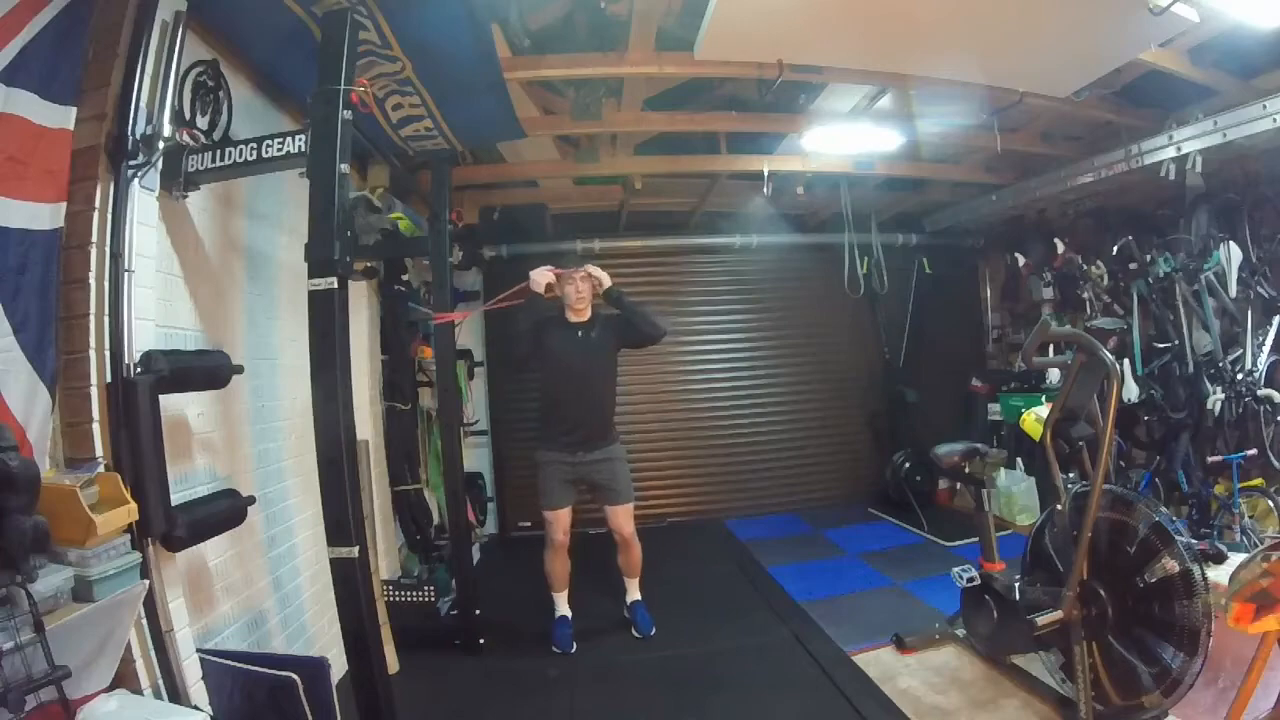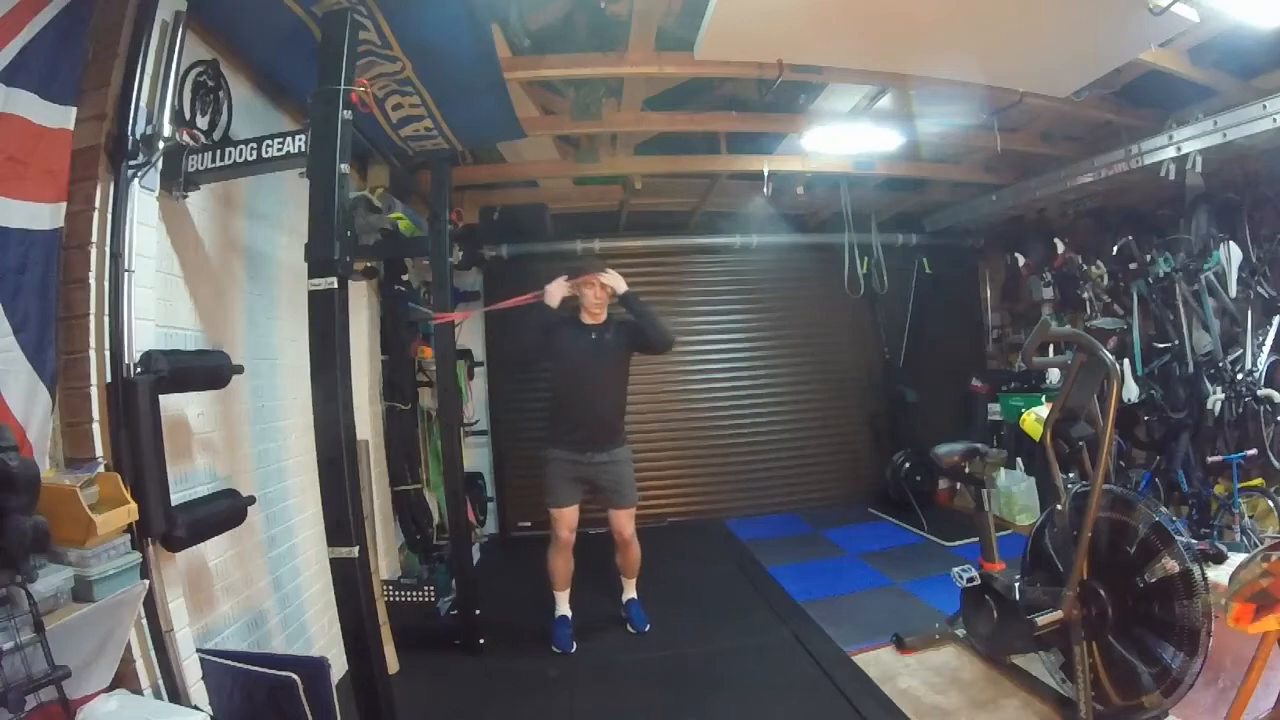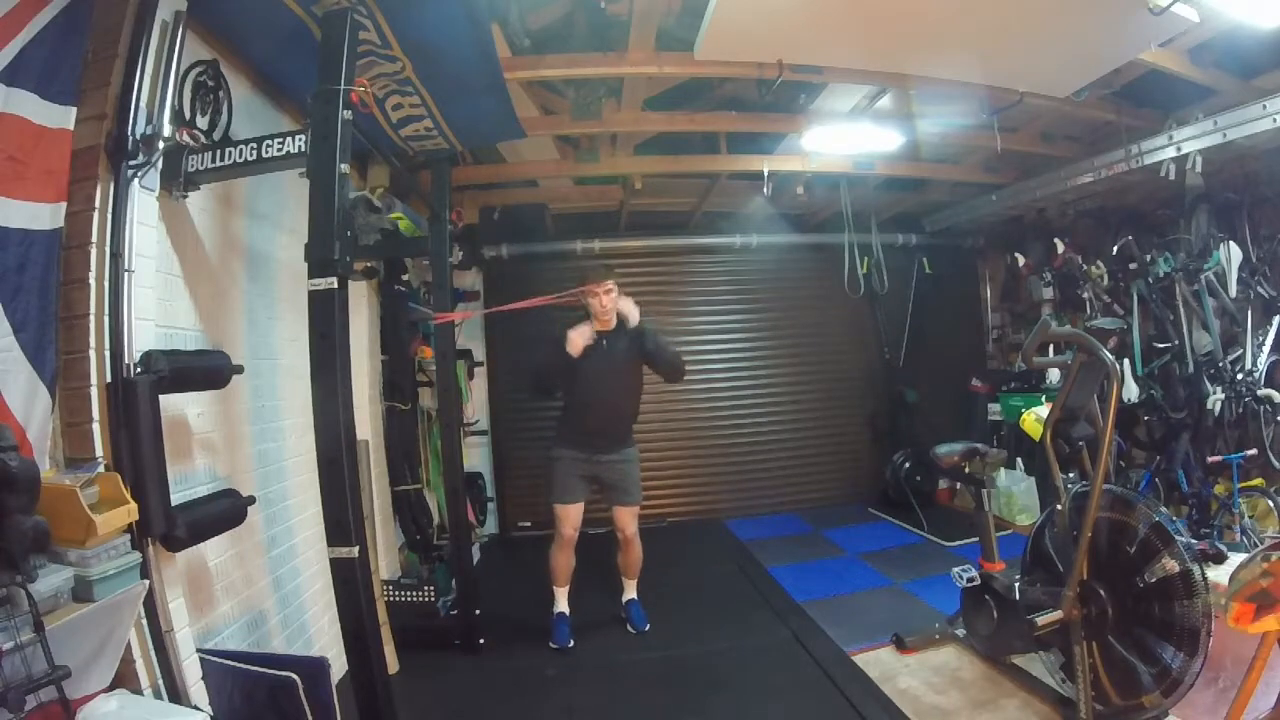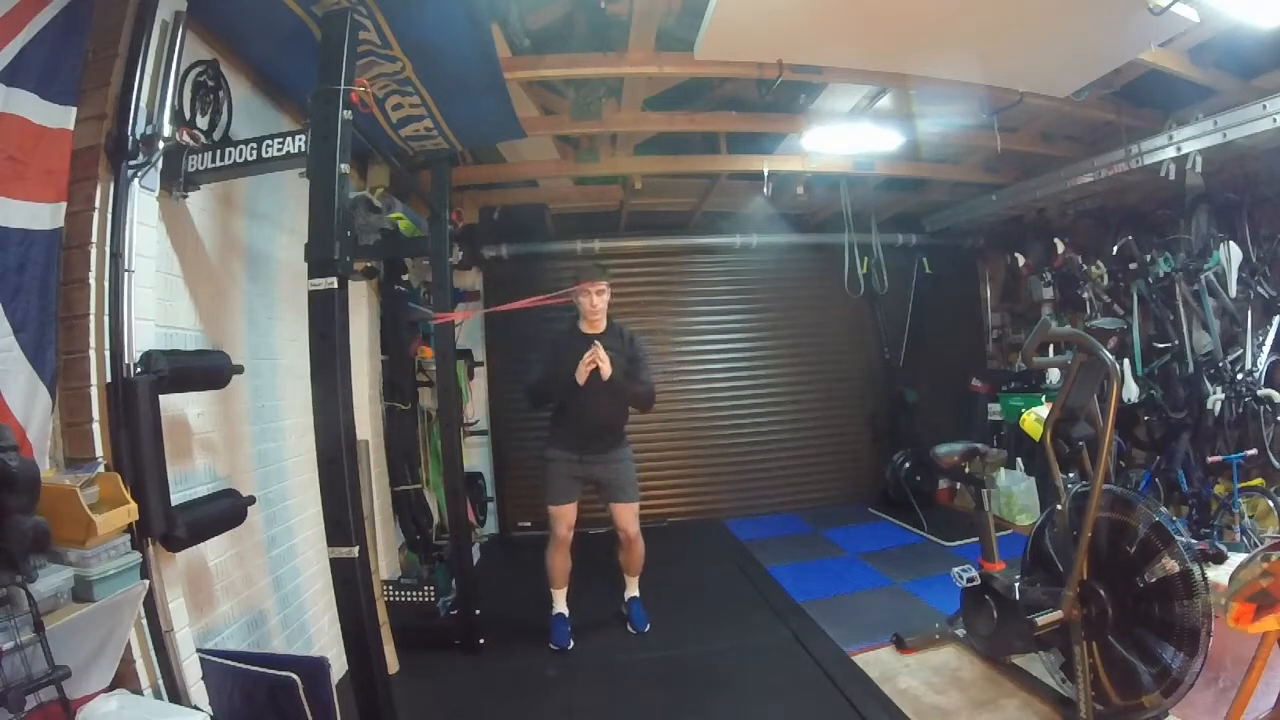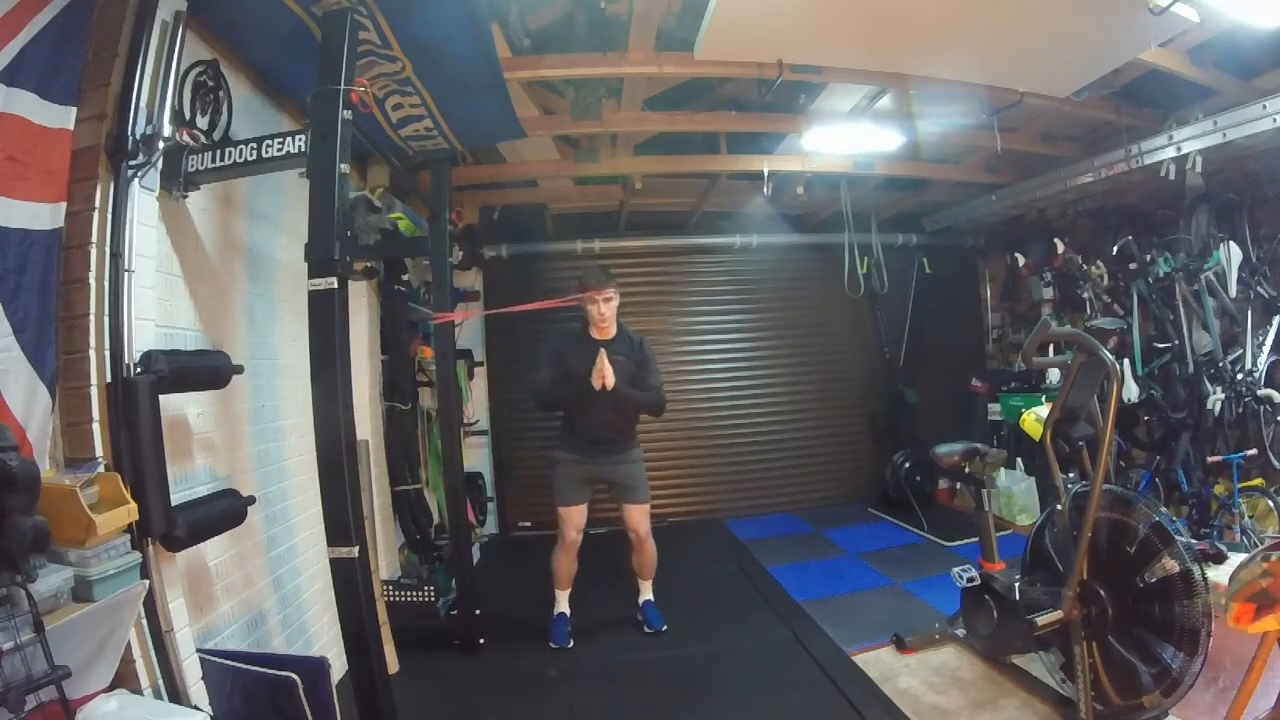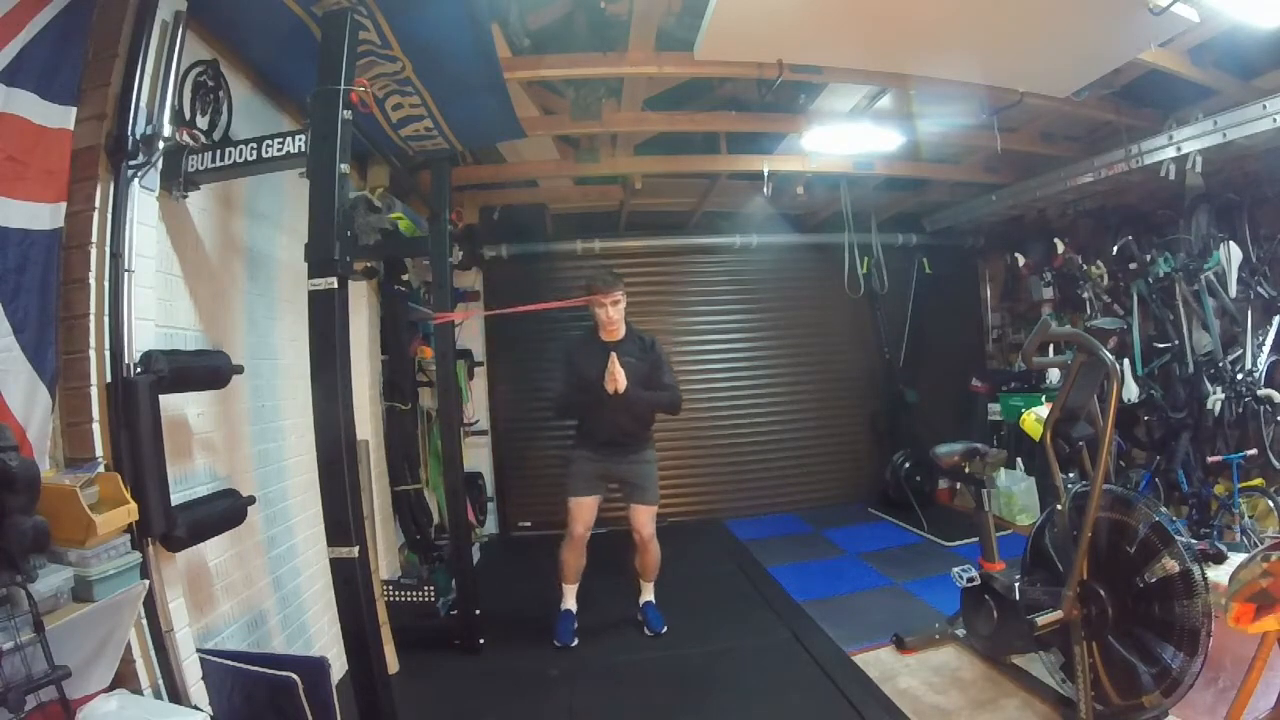
dt=0.3s
person 1, frame 1
left shoulder: (610, 326)
right shoulder: (546, 329)
left elbow: (654, 332)
right elbow: (517, 349)
left wrist: (612, 290)
right wrist: (535, 295)
left hip: (604, 450)
right hip: (556, 454)
left knee: (626, 533)
right knee: (557, 538)
left ankle: (634, 600)
right ankle: (562, 613)
person 1, frame 2
left shoulder: (623, 330)
right shoulder: (559, 330)
left elbow: (663, 342)
left wrist: (627, 295)
right wrist: (547, 306)
left hip: (611, 452)
right hip: (564, 453)
left knee: (625, 534)
right knee: (563, 536)
left ankle: (630, 598)
right ankle: (562, 613)
person 1, frame 3
left shoulder: (635, 337)
right shoulder: (572, 337)
left elbow: (675, 371)
right elbow: (542, 386)
left wrist: (639, 326)
right wrist: (566, 354)
left hip: (619, 452)
right hip: (572, 452)
left knee: (628, 533)
right knee: (566, 534)
left ankle: (630, 598)
right ankle: (560, 610)
person 1, frame 4
left shoulder: (626, 342)
right shoulder: (559, 343)
left elbow: (646, 399)
right elbow: (535, 396)
left wrist: (612, 376)
right wrist: (572, 379)
left hip: (613, 452)
right hip: (565, 453)
left knee: (629, 532)
right knee: (561, 535)
left ankle: (632, 597)
right ankle: (559, 611)
person 1, frame 5
left shoulder: (636, 347)
right shoulder: (565, 347)
left elbow: (657, 404)
right elbow: (544, 399)
left wrist: (616, 387)
right wrist: (588, 385)
left hip: (623, 454)
right hip: (574, 455)
left knee: (640, 533)
right knee: (569, 537)
left ankle: (646, 600)
right ankle: (561, 610)
person 1, frame 6
left shoulder: (647, 347)
right shoulder: (578, 349)
left elbow: (673, 401)
right elbow: (564, 406)
left wrist: (628, 390)
right wrist: (602, 390)
left hip: (636, 454)
right hip: (588, 453)
left knee: (645, 534)
right knee: (577, 532)
left ankle: (647, 601)
right ankle: (568, 608)
